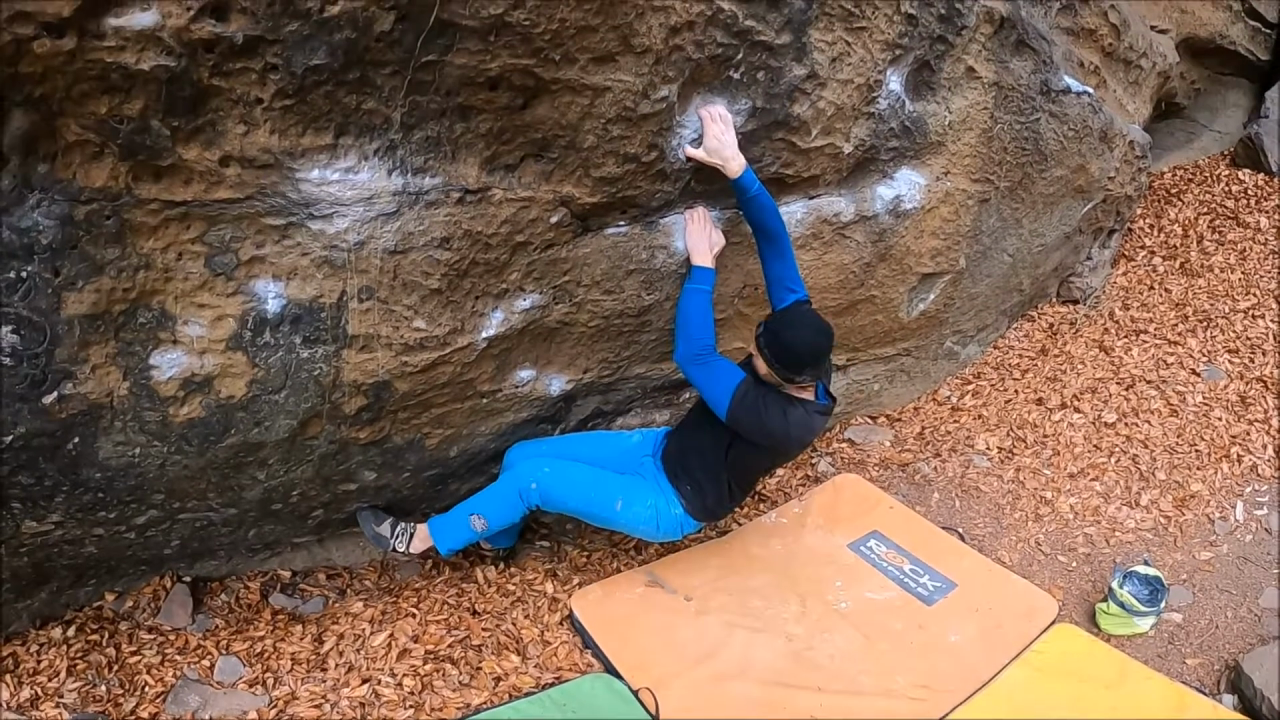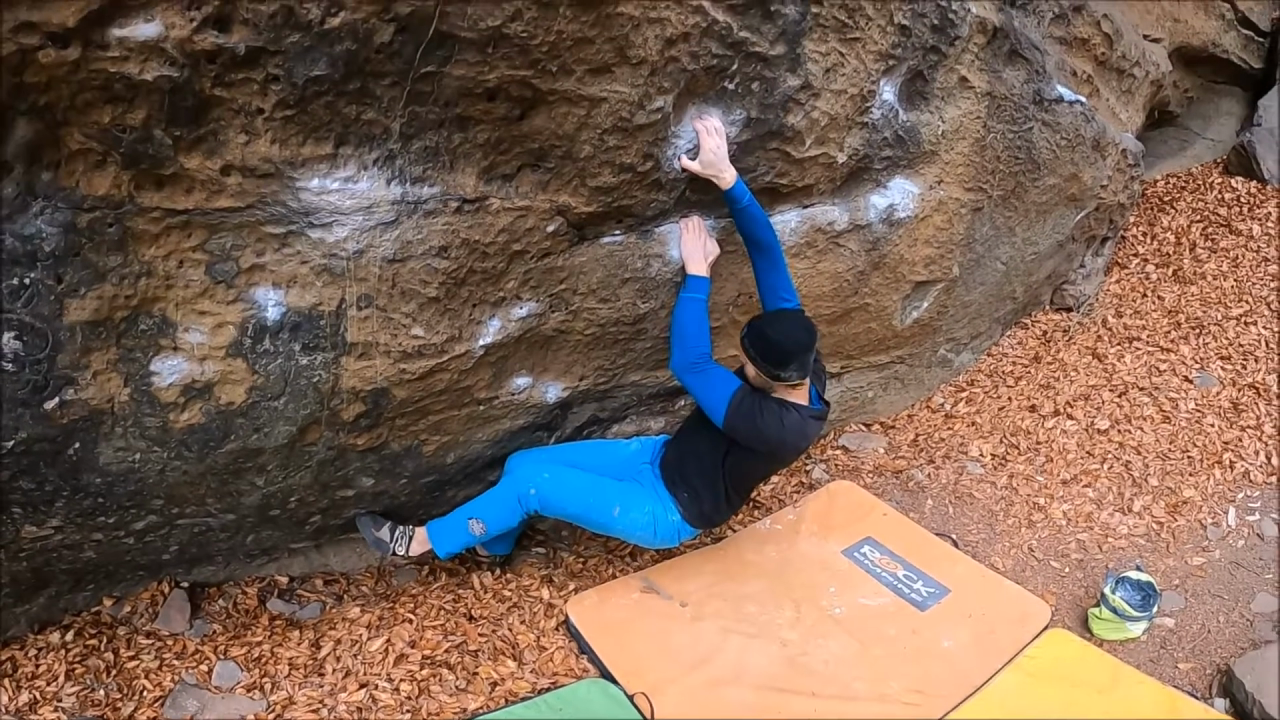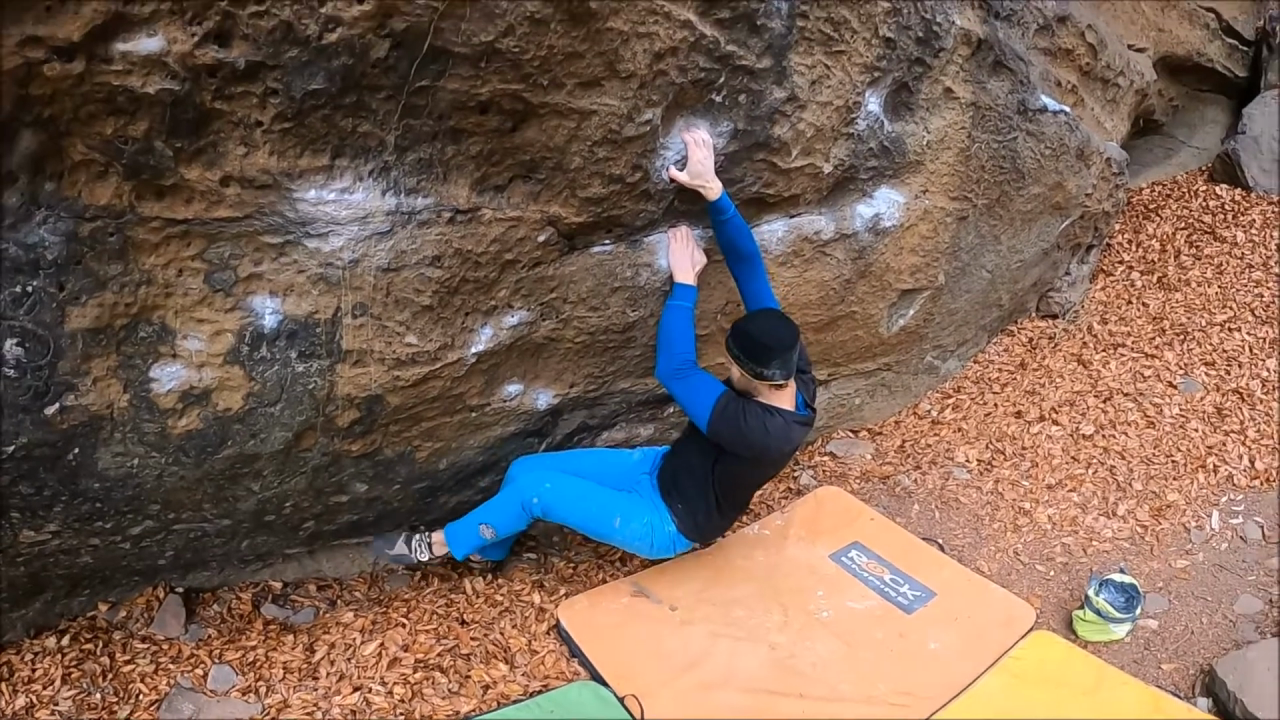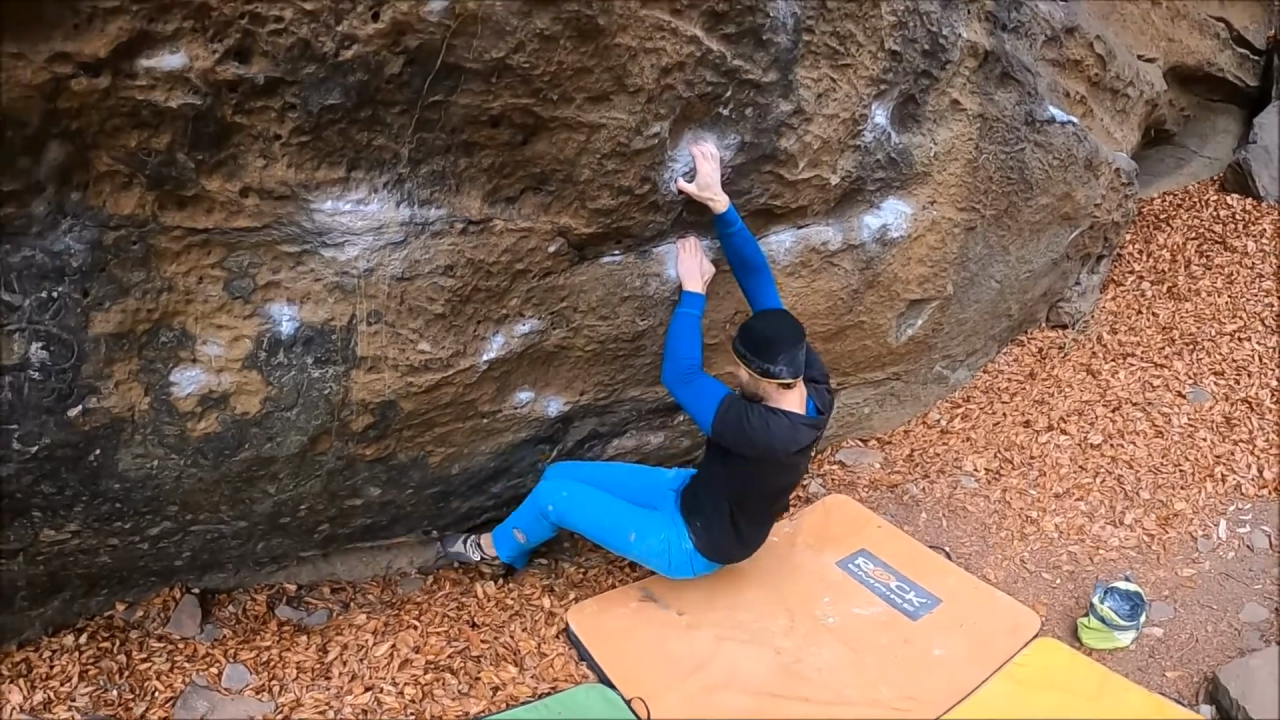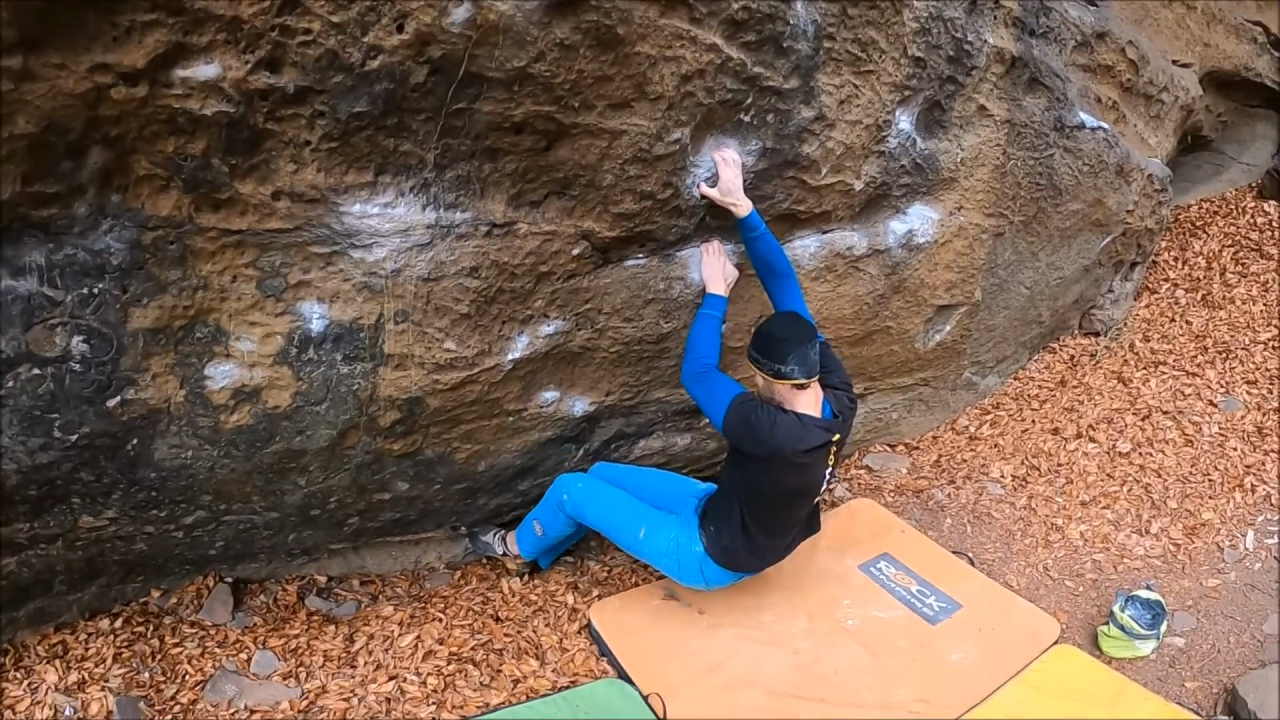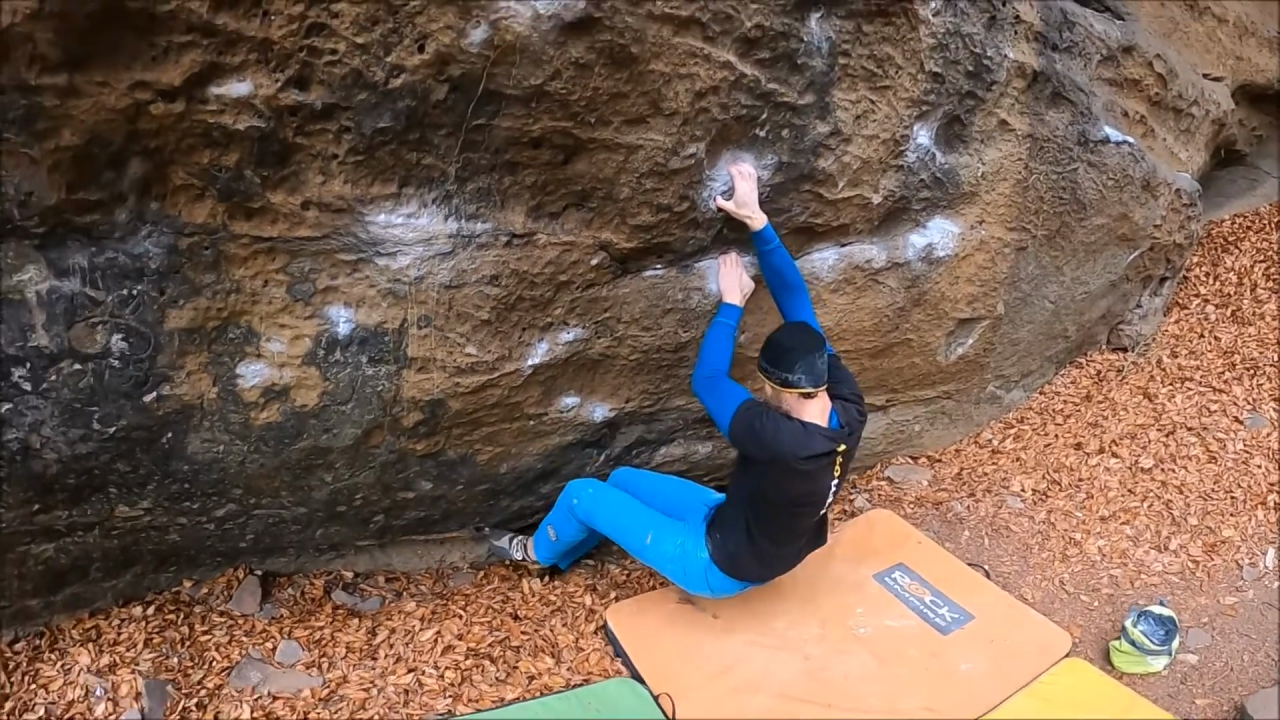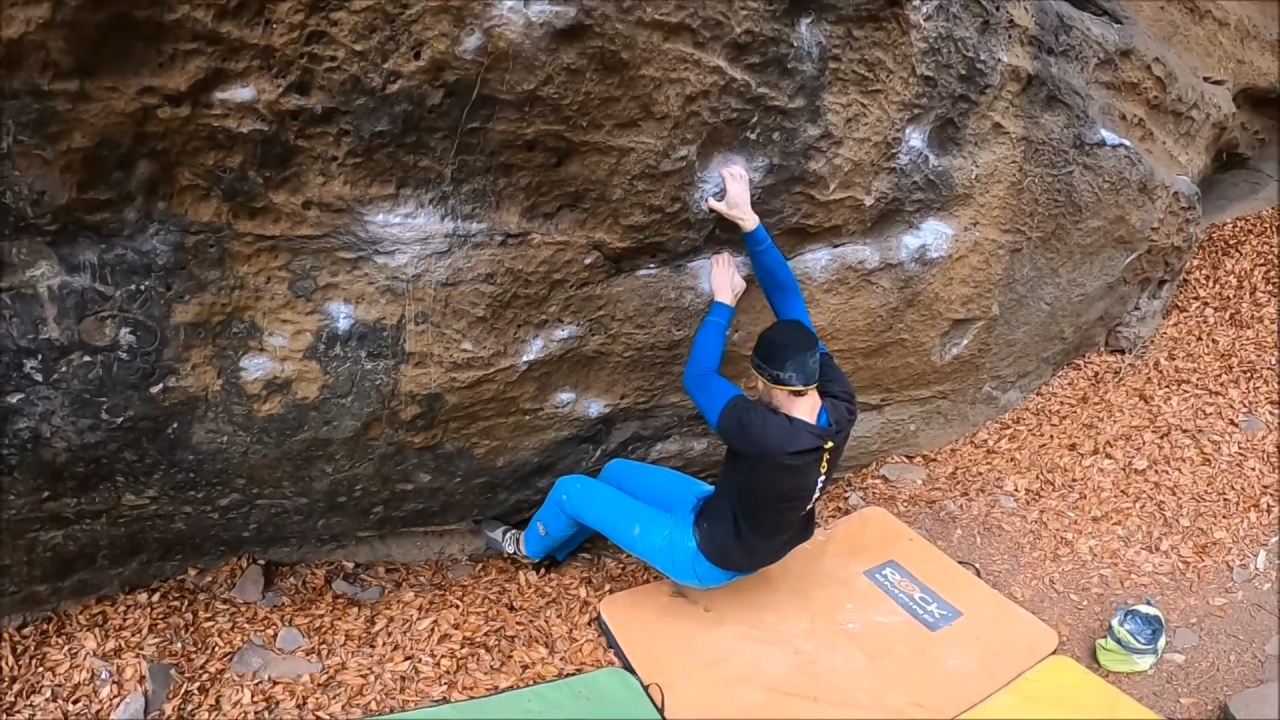
dt=0.3s
person 1, frame 1
left shoulder: (780, 422)
right shoulder: (804, 345)
left elbow: (693, 356)
right elbow: (775, 242)
left wrist: (702, 262)
right wrist: (735, 166)
left hip: (670, 504)
right hip: (663, 450)
left knee: (532, 477)
right knee: (521, 456)
left ankle: (424, 539)
right ankle: (497, 538)
person 1, frame 2
left shoulder: (777, 427)
right shoulder: (801, 356)
left elbow: (690, 364)
right elbow: (768, 256)
left wrist: (697, 271)
right wrist: (727, 177)
left hip: (671, 509)
right hip: (664, 457)
left knee: (532, 483)
right knee: (520, 463)
left ankle: (421, 541)
right ankle: (494, 545)
person 1, frame 3
left shoulder: (760, 432)
right shoulder: (792, 370)
left elbow: (674, 371)
right elbow: (751, 270)
left wrist: (684, 280)
right wrist: (712, 190)
left hip: (668, 523)
right hip: (663, 469)
left knee: (535, 490)
right knee: (523, 469)
left ankle: (440, 545)
right ankle: (488, 551)
person 1, frame 4
left shoulder: (765, 433)
right shoulder: (813, 385)
left elbow: (680, 376)
right elbow: (762, 285)
left wrist: (693, 289)
right wrist: (718, 202)
left hip: (695, 547)
right hip: (694, 494)
left knee: (555, 496)
right knee: (560, 473)
left ankle: (493, 548)
right ankle: (510, 557)
person 1, frame 5
left shoulder: (777, 434)
right shoulder: (837, 394)
left elbow: (697, 374)
right elbow: (787, 290)
left wrist: (716, 291)
right wrist: (742, 208)
left hip: (713, 558)
right hip: (728, 514)
left knee: (571, 489)
right knee: (601, 475)
left ankle: (518, 547)
right ankle: (540, 556)
person 1, frame 6
left shoulder: (783, 441)
right shoulder: (848, 406)
left elbow: (708, 380)
right elbow: (797, 305)
left wrist: (732, 302)
right wrist: (757, 221)
left hip: (721, 568)
right hip: (750, 535)
left knee: (582, 494)
right knee: (622, 479)
left ankle: (537, 553)
right ankle: (561, 557)
person 1, frame 7
left shoulder: (773, 438)
right shoulder: (839, 404)
left elbow: (698, 377)
right elbow: (791, 304)
left wrist: (723, 300)
right wrist: (749, 222)
left hip: (709, 558)
right hip: (738, 525)
left knee: (571, 490)
right knee: (615, 472)
left ankle: (529, 547)
right ankle: (557, 547)
